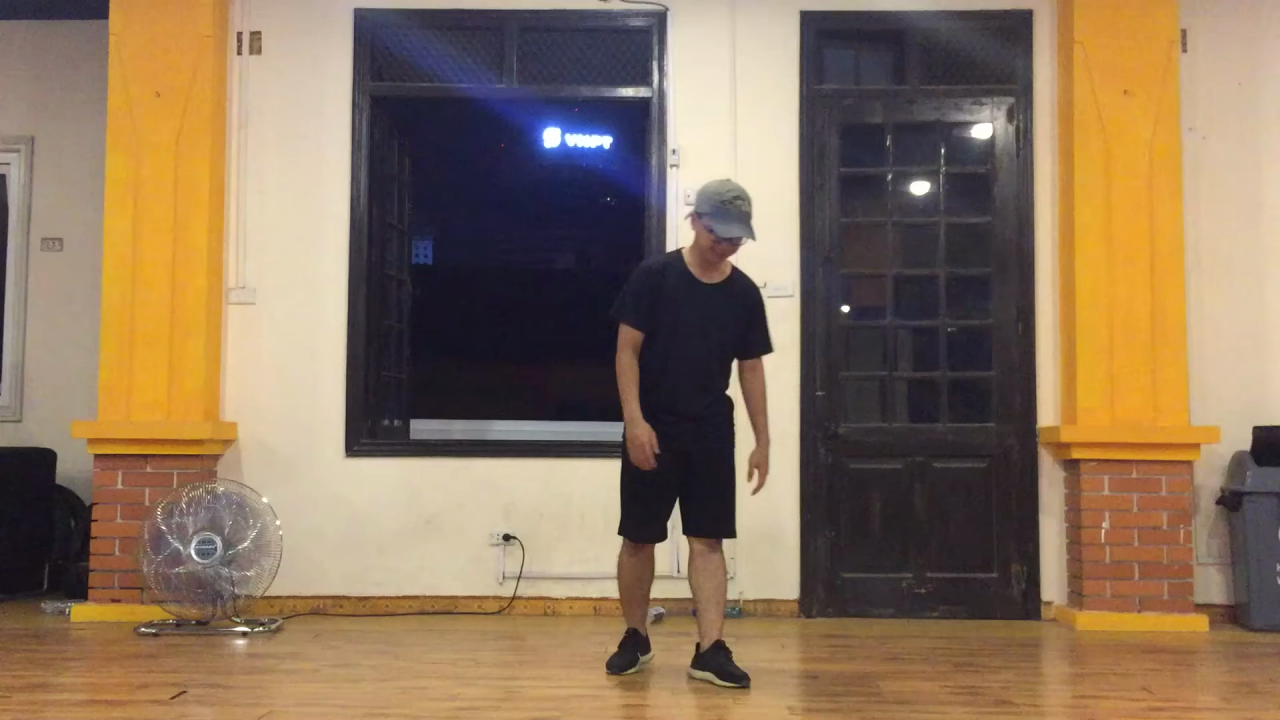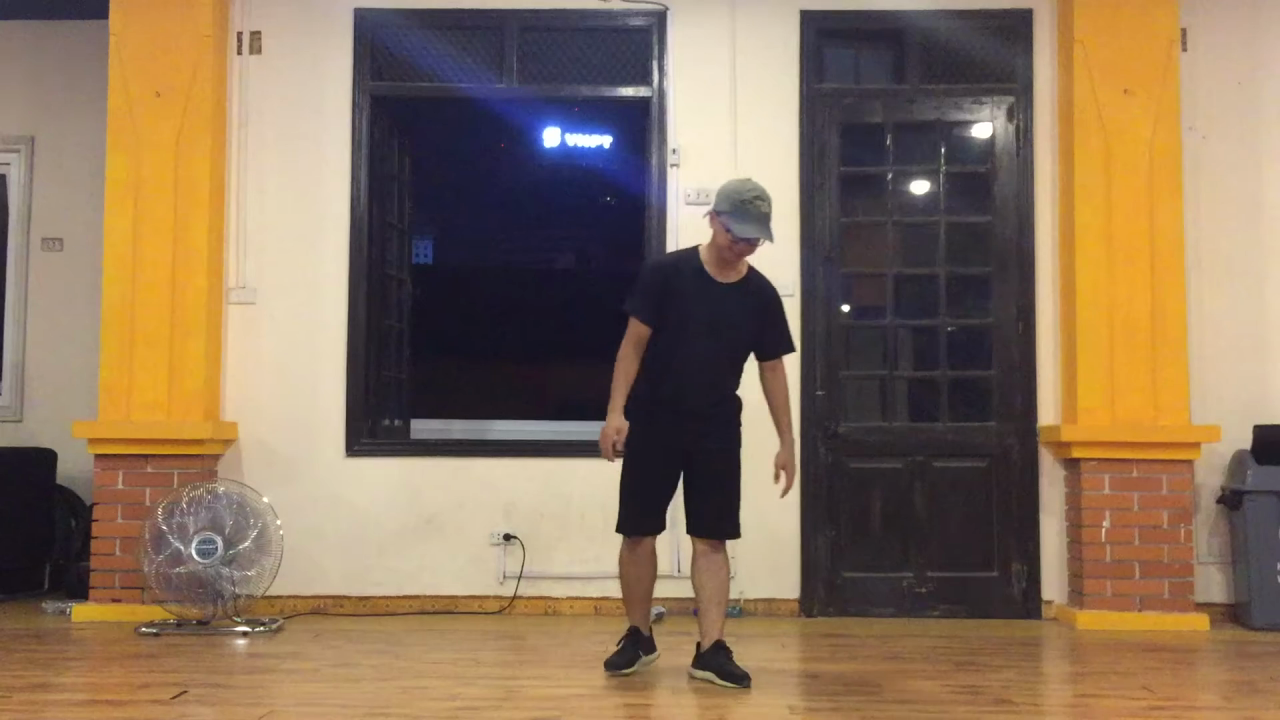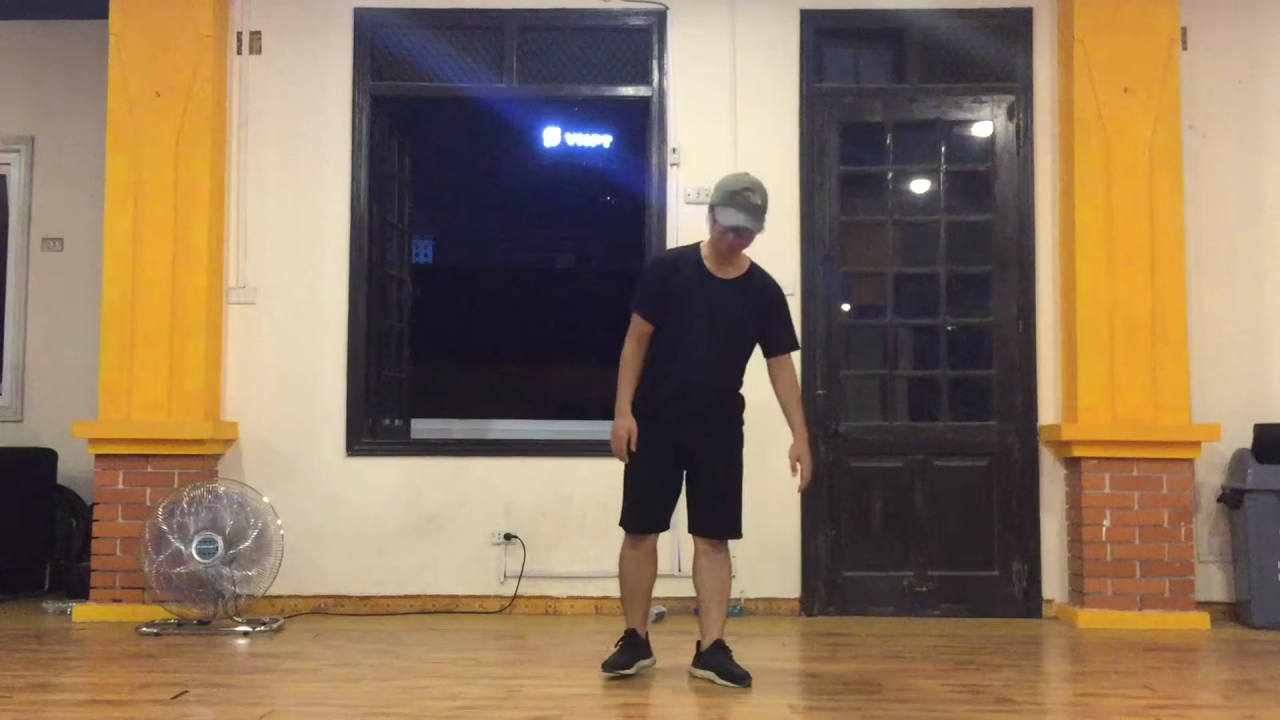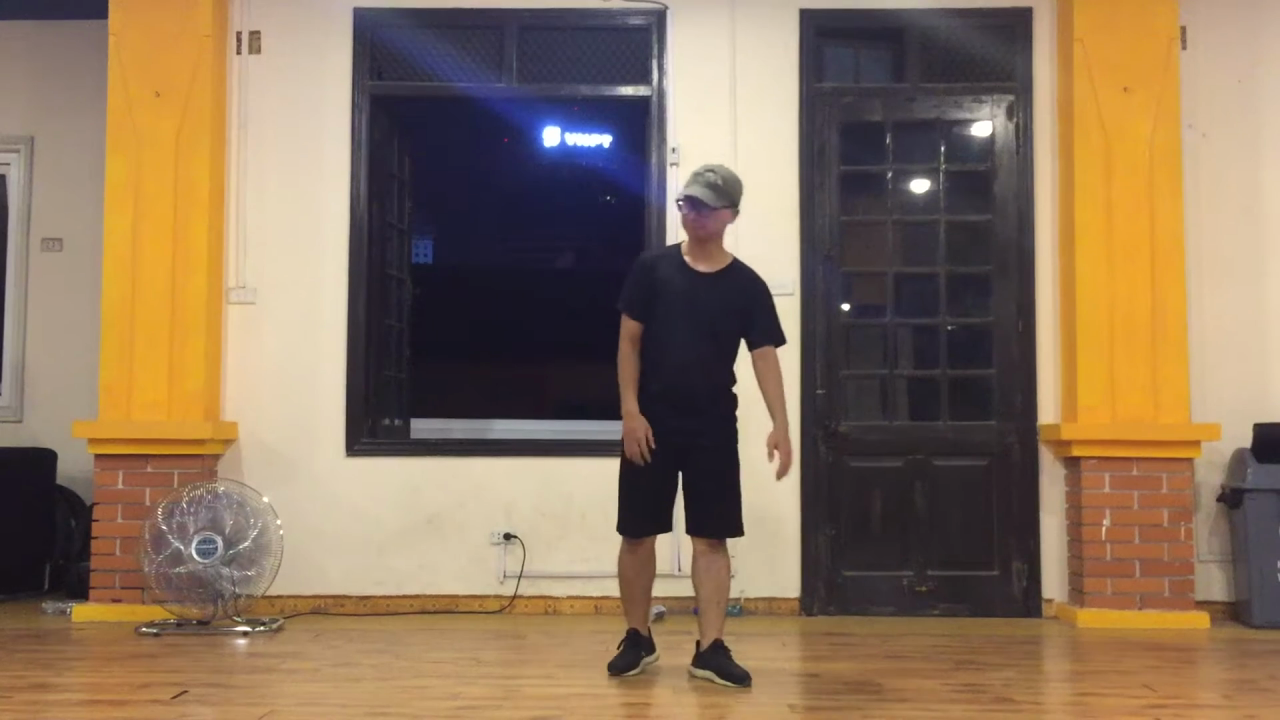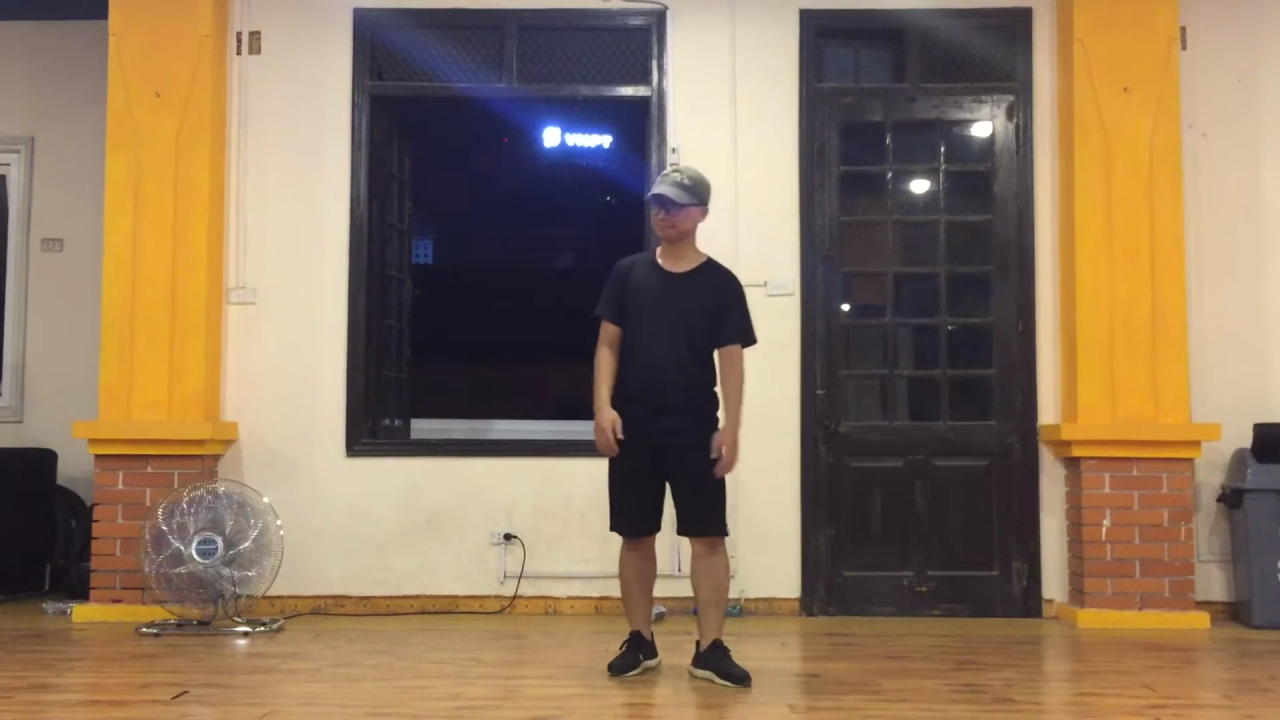
dt=0.2s
person 1, frame 1
left shoulder: (745, 294)
right shoulder: (654, 276)
left elbow: (751, 368)
right elbow: (627, 351)
left wrist: (763, 440)
right wrist: (635, 421)
left hip: (712, 432)
right hip: (652, 428)
left knee: (708, 538)
right knee: (639, 537)
left ankle: (710, 649)
right ankle: (635, 636)
person 1, frame 2
left shoulder: (761, 295)
right shoulder: (667, 272)
left elbow: (772, 368)
right elbow: (634, 343)
left wrist: (786, 442)
right wrist: (615, 411)
left hip: (717, 430)
right hip: (654, 424)
left knee: (711, 538)
right knee: (638, 532)
left ankle: (710, 649)
right ankle: (638, 637)
person 1, frame 3
left shoulder: (764, 291)
right shoulder: (667, 268)
left elbow: (781, 364)
right elbow: (637, 341)
left wrist: (799, 436)
right wrist: (623, 411)
left hip: (719, 428)
right hip: (655, 422)
left knee: (713, 538)
right knee: (640, 531)
left ankle: (711, 648)
right ankle: (635, 638)
person 1, frame 4
left shoulder: (747, 285)
right shoulder: (652, 267)
left elbow: (765, 357)
right elbow: (629, 342)
left wrist: (779, 427)
right wrist: (631, 412)
left hip: (712, 427)
right hip: (651, 424)
left knee: (712, 537)
right knee: (637, 533)
left ankle: (710, 649)
right ankle: (638, 637)
person 1, frame 5
left shoulder: (721, 283)
right shoulder: (628, 273)
left elbow: (731, 361)
right elbow: (609, 344)
left wrist: (731, 426)
right wrist: (604, 407)
left hip: (695, 428)
right hip: (634, 426)
left knee: (708, 536)
right knee: (637, 535)
left ankle: (710, 649)
right ankle: (640, 639)
